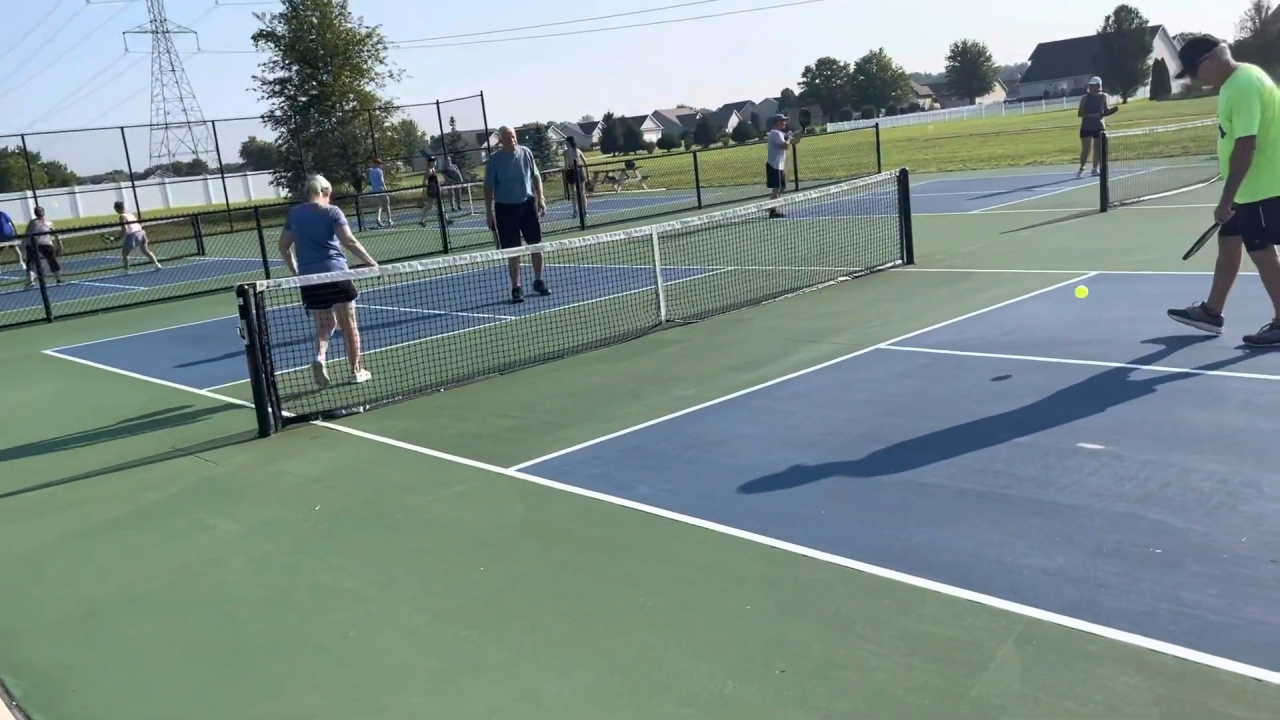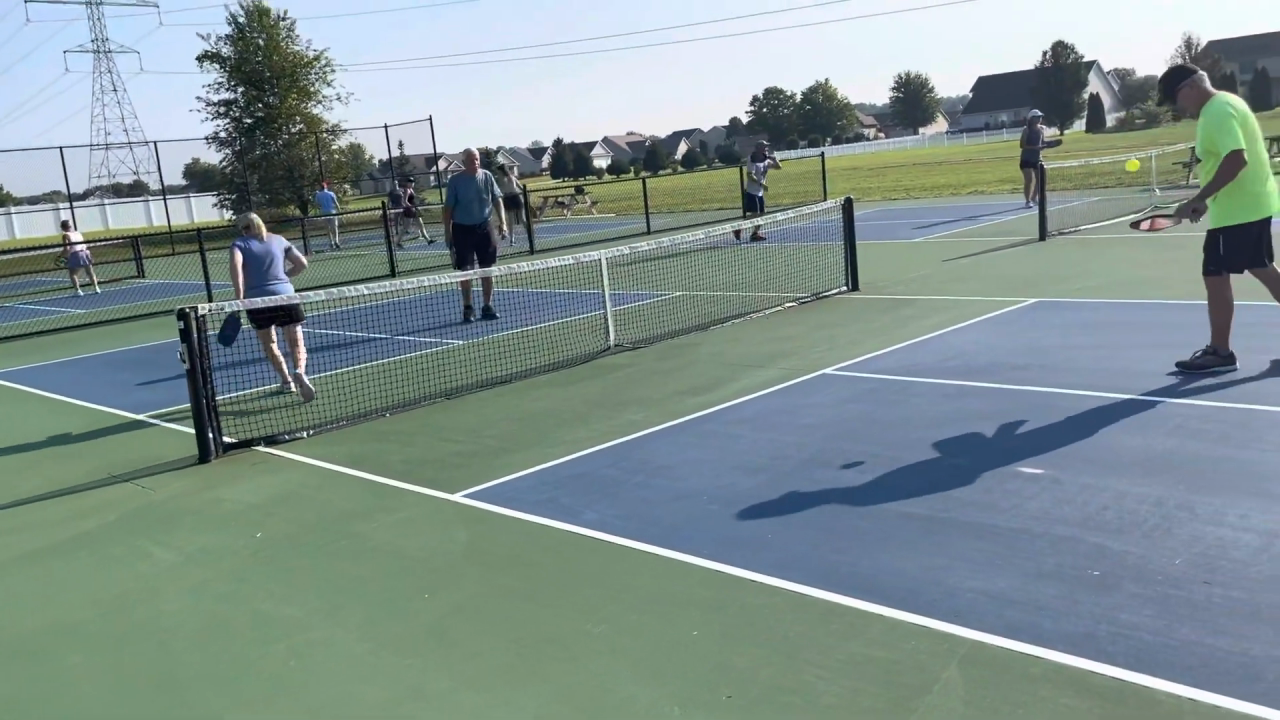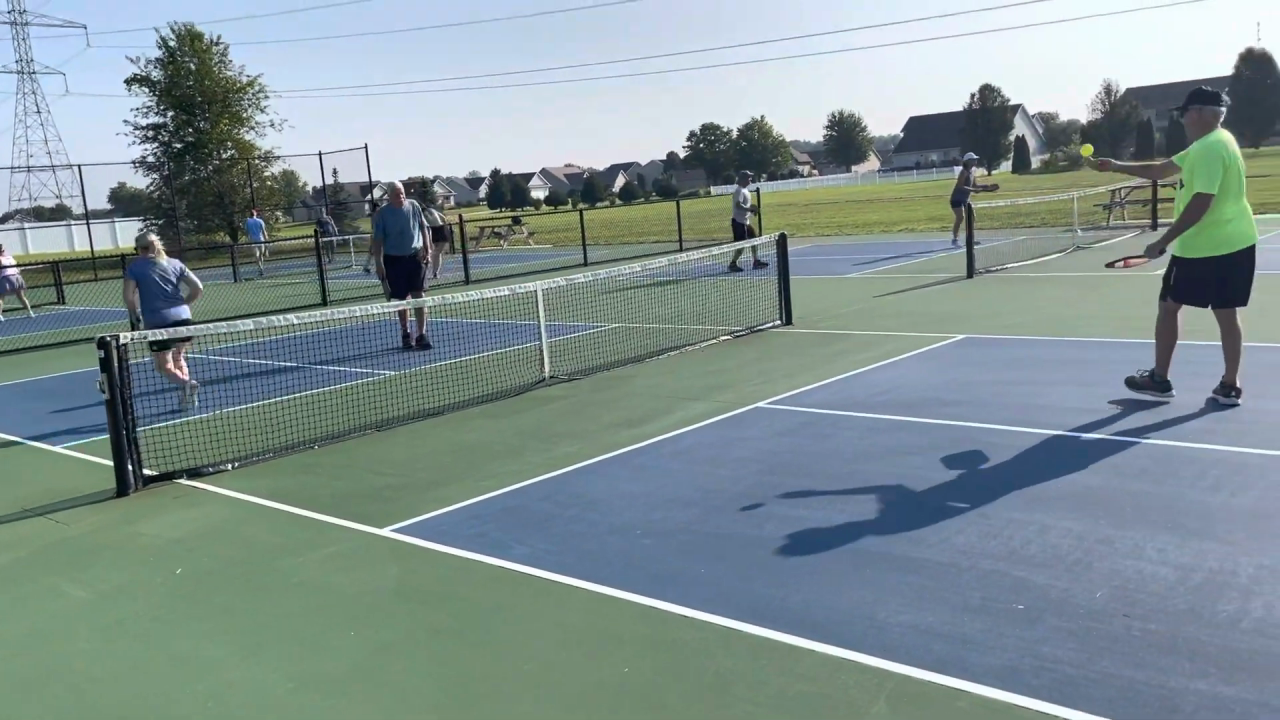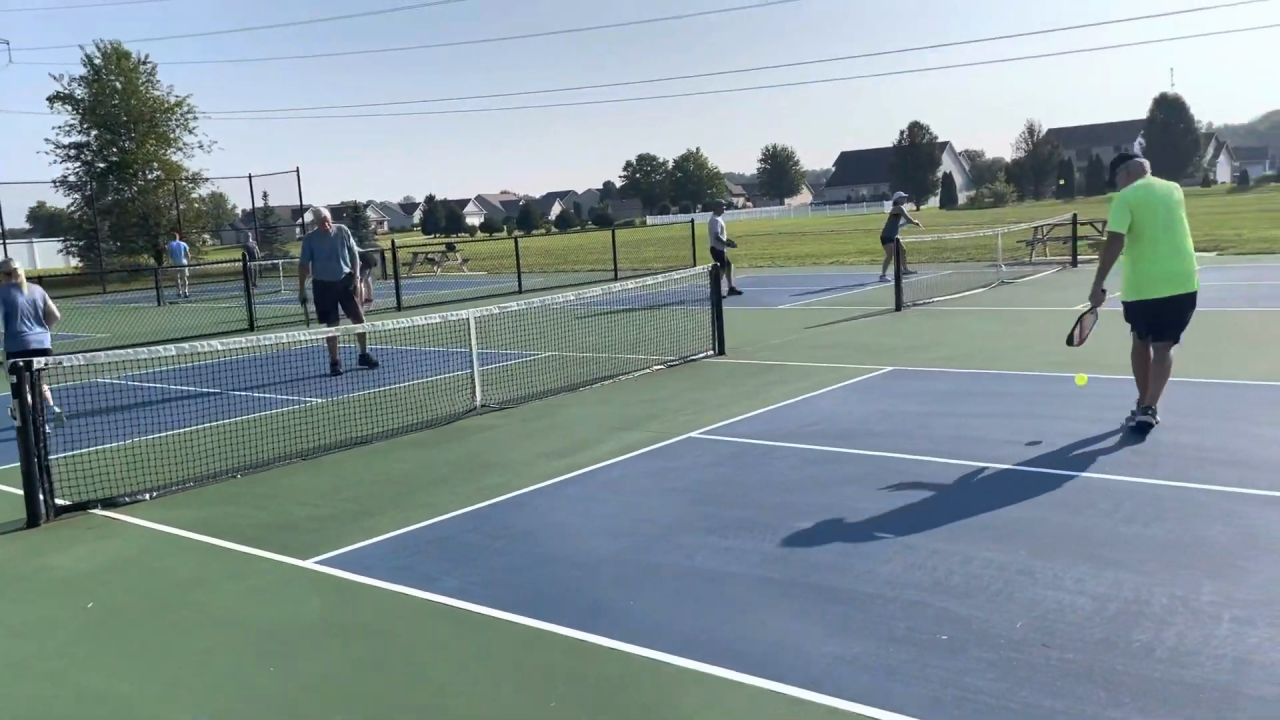
dt=0.5s
person 1, frame 1
left shoulder: (1243, 88)
right shoulder: (1243, 76)
left elbow: (1245, 146)
left wrist: (1226, 198)
right wrist: (1231, 194)
right hip: (1255, 183)
right knee: (1229, 244)
right ankle: (1211, 312)
person 1, frame 2
left shoulder: (1216, 113)
right shoulder: (1225, 103)
left elbow: (1237, 160)
left wrist: (1197, 199)
right wrist: (1204, 199)
left hip: (1235, 210)
left knee: (1215, 277)
left ankle: (1220, 352)
person 1, frame 3
left shoulder: (1208, 149)
right shoulder: (1221, 141)
left elbow: (1200, 202)
right elbow: (1163, 169)
left wrist: (1163, 241)
right wrist: (1117, 166)
left hip: (1201, 246)
right hip: (1238, 242)
left knee: (1169, 307)
right knee: (1227, 313)
left ankle: (1159, 379)
right ankle: (1229, 386)
person 1, frame 4
left shoulder: (1125, 196)
right shoulder: (1174, 190)
left elbow: (1115, 242)
left wrist: (1098, 286)
left hip: (1141, 285)
right hip: (1181, 283)
left knee: (1141, 344)
right knee: (1163, 349)
left ankle: (1145, 406)
right ankle: (1147, 408)
person 2, frame 1
left shoulder: (294, 213)
right shoulder: (332, 212)
left elbow: (283, 247)
right elbow: (350, 242)
left wrist: (294, 270)
right wrist: (372, 264)
left hip: (308, 276)
right hip: (335, 272)
left knee: (324, 325)
right knee: (349, 324)
left ankle: (319, 359)
right ankle: (356, 371)
person 2, frame 2
left shoulder: (239, 243)
right shoulder: (278, 240)
left elbow: (235, 265)
right elbow: (302, 263)
left wrist: (239, 297)
left hip: (256, 300)
right hip: (284, 295)
left knee: (269, 344)
right knee: (297, 344)
left ankle: (286, 381)
right ankle: (300, 373)
person 2, frame 3
left shoulder: (134, 267)
right shoulder: (174, 263)
left elbow: (129, 298)
right elbow: (198, 288)
left wrist: (136, 315)
left hip: (157, 323)
right hip: (182, 318)
left knee: (165, 367)
right knee: (178, 360)
left ankle: (187, 383)
right ankle: (187, 397)
person 2, frame 4
right shoulder: (37, 289)
right elbow: (55, 316)
left hip: (18, 348)
right hip: (42, 344)
right knee: (39, 385)
right ankle: (52, 408)
person 3, frame 1
left shoulder: (526, 153)
right shoulder: (494, 160)
left elbow: (536, 176)
right elbow: (489, 188)
left wrist: (541, 198)
right wrist: (489, 213)
left hip: (528, 205)
right hip: (506, 209)
left knee: (536, 246)
left ankle: (539, 281)
right ankle: (516, 289)
person 3, frame 2
left shoulder: (487, 177)
right shoulder: (455, 181)
left elbow: (497, 200)
right elbow: (448, 207)
left wrist: (502, 221)
right wrist: (447, 231)
left hip: (484, 227)
right hip: (462, 229)
left knee: (487, 269)
right knee: (466, 270)
left ankle: (487, 307)
right ankle: (468, 307)
person 3, frame 3
left shoulder: (414, 206)
right shoulder: (382, 214)
left elbow: (424, 229)
right elbow: (377, 240)
left wrist: (427, 250)
right wrist: (378, 263)
left hip: (415, 256)
right hip: (394, 260)
left knee: (418, 296)
right knee: (402, 299)
left ankle: (422, 335)
right ankle: (406, 334)
person 3, frame 4
left shoulder: (343, 231)
right shoulder: (310, 239)
left elbow: (353, 253)
right elbow: (304, 265)
left wrist: (356, 276)
right wrist: (302, 289)
left hip: (345, 281)
right hip: (323, 285)
left knee: (358, 318)
right knee: (332, 325)
left ankle: (364, 355)
right ankle: (334, 362)
